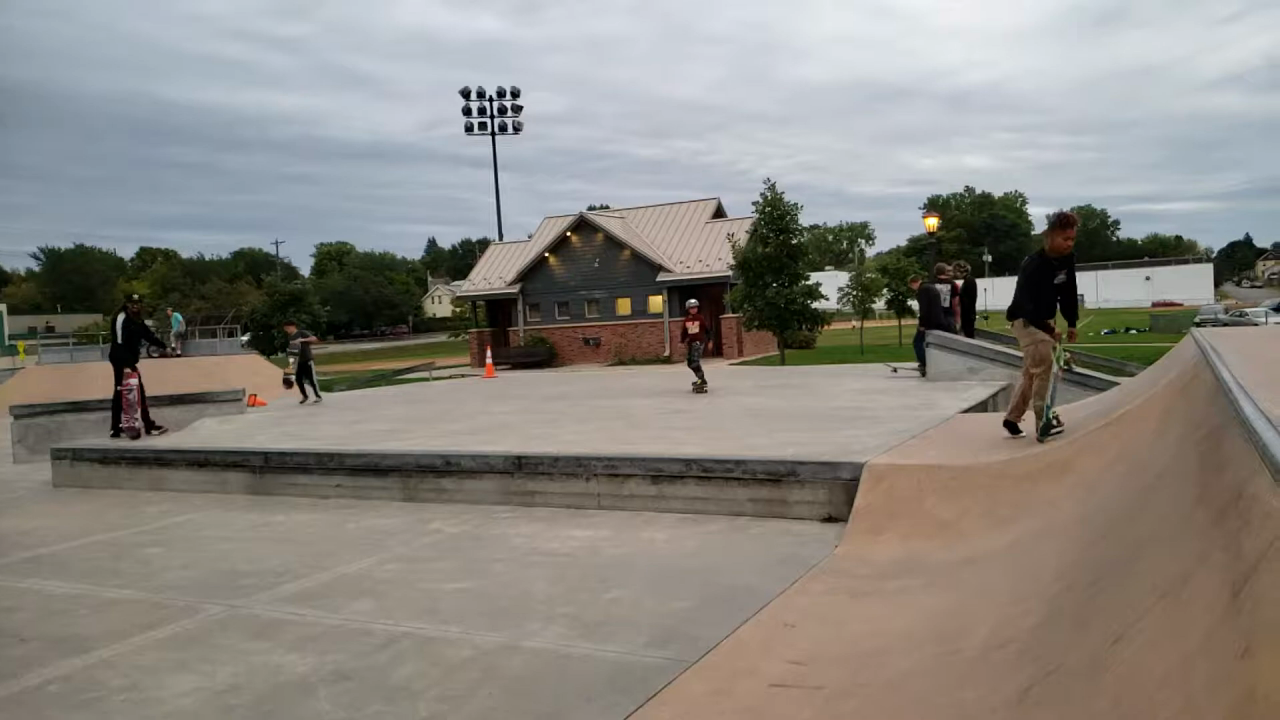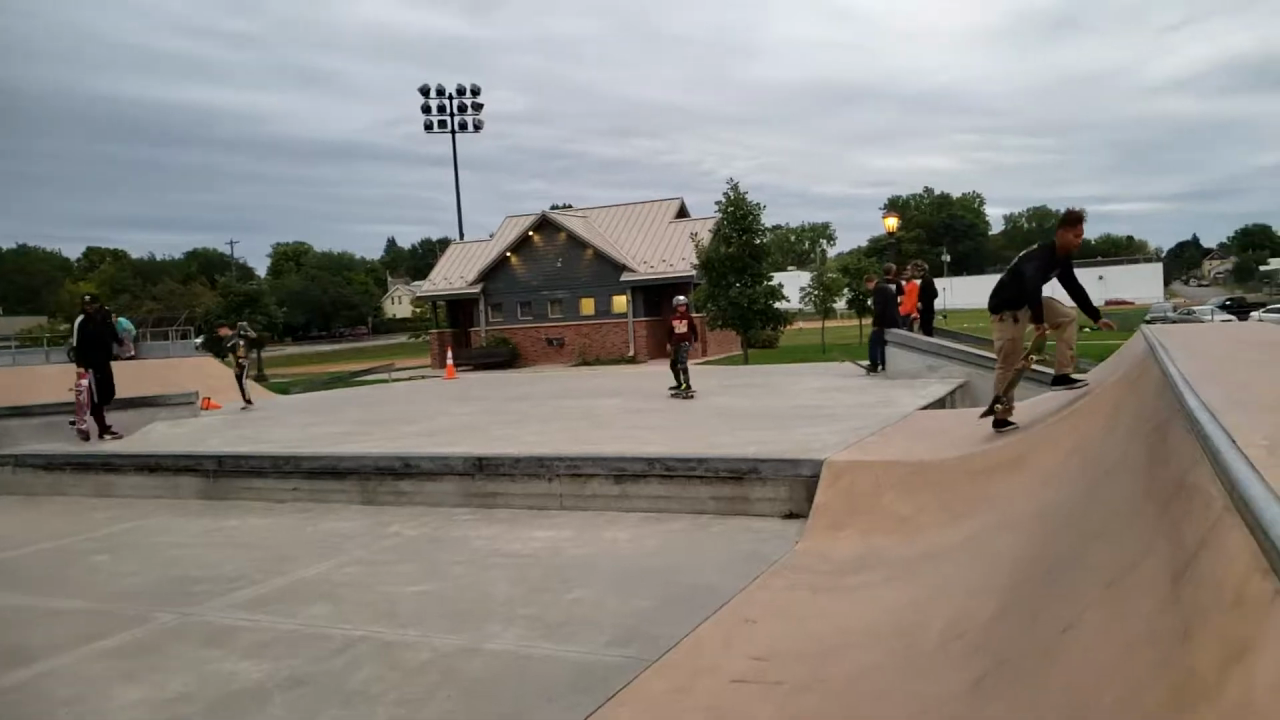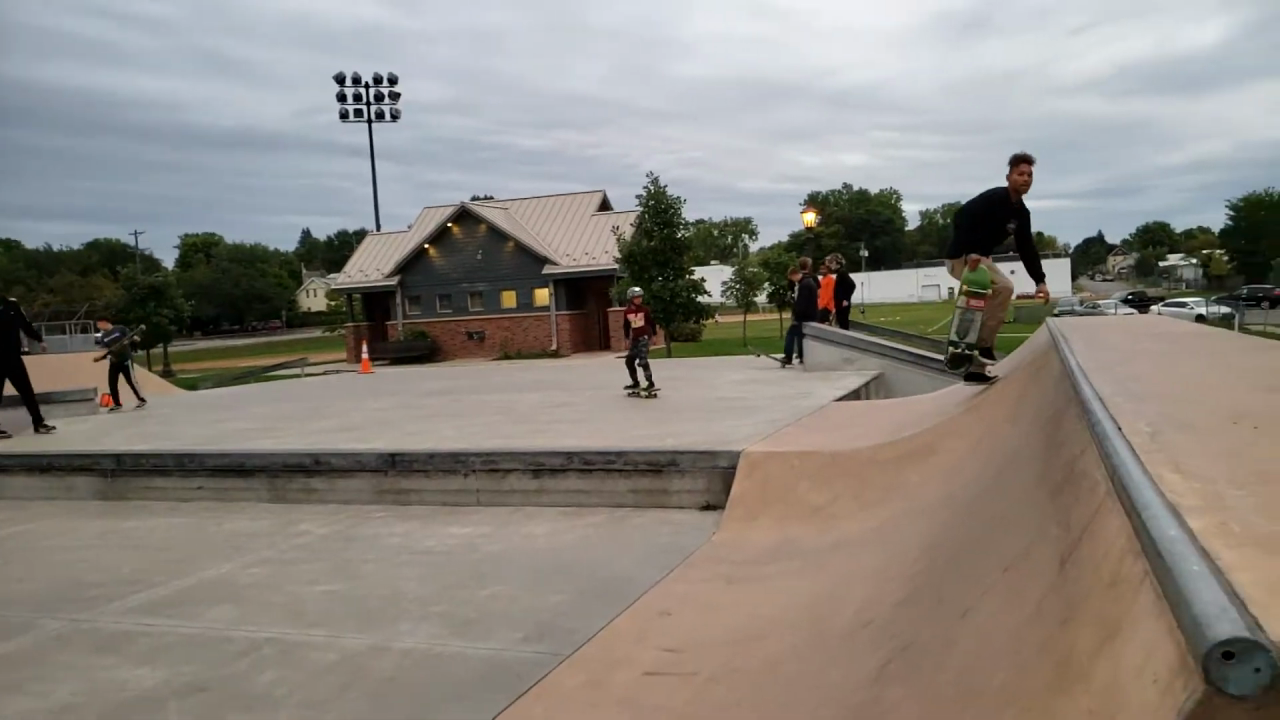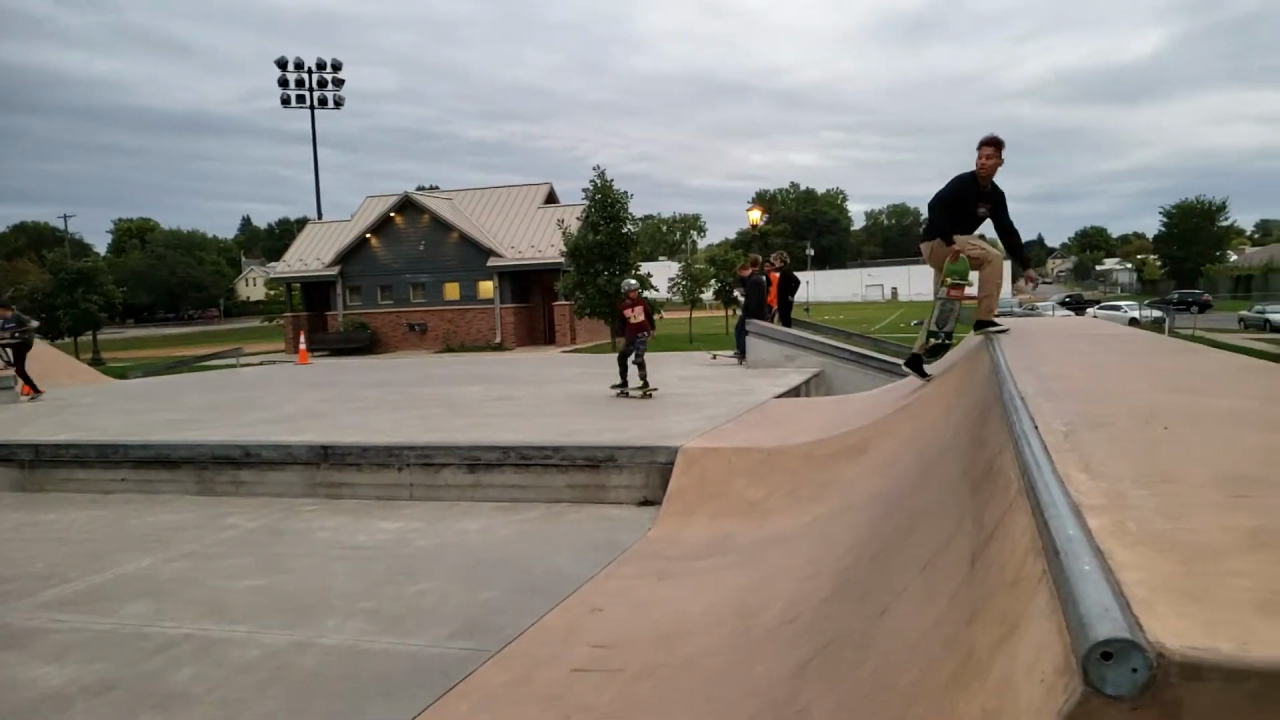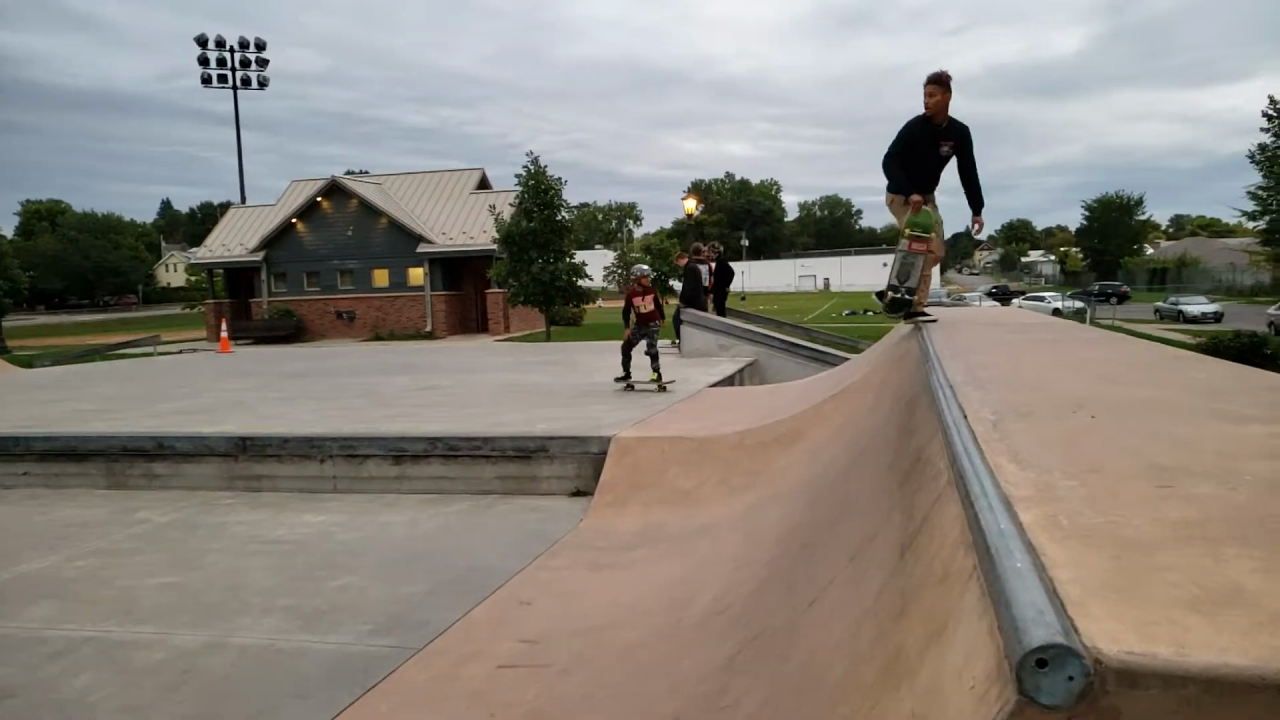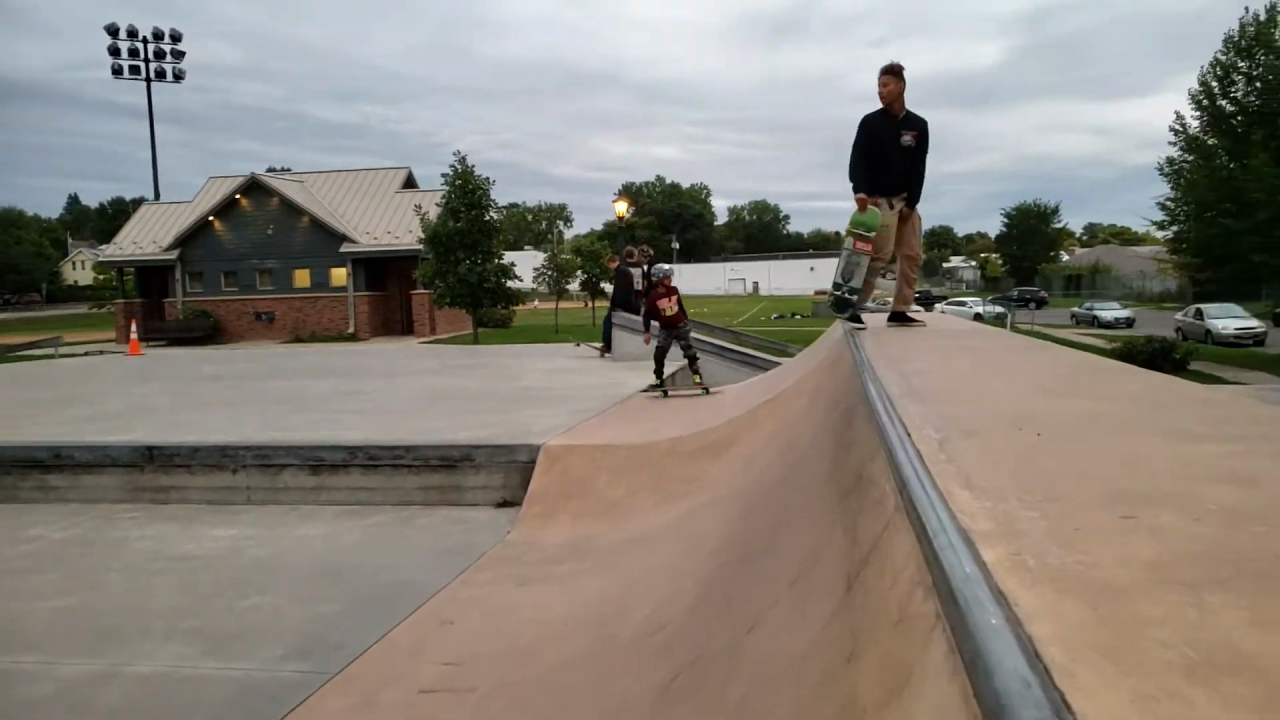
dt=0.4s
person 1, frame 1
left shoulder: (1068, 259)
right shoulder: (1033, 265)
left elbow: (1069, 292)
right elbow: (1023, 302)
left wrist: (1072, 323)
right wrist: (1049, 329)
left hip: (1047, 320)
right hip: (1026, 321)
left knee: (1031, 372)
right knee: (1043, 365)
left ankle: (1012, 418)
right ankle: (1043, 419)
person 1, frame 2
left shoulder: (1063, 257)
right shoulder: (1041, 256)
left elbow: (1074, 288)
right elbow: (1029, 284)
left wrist: (1096, 317)
right wrist: (1037, 320)
left hip: (1028, 303)
right hip: (1006, 307)
left knee: (1068, 317)
right knee: (1008, 363)
left ankle: (1063, 375)
right ankle: (1001, 416)
person 1, frame 3
left shoulder: (1022, 213)
right shoulder: (992, 198)
left elbow: (1027, 249)
right elbow: (961, 217)
left wrist: (1040, 281)
right wrist: (969, 252)
left hip: (981, 258)
right hip: (961, 257)
left knee: (997, 307)
right knee: (1004, 287)
left ankle: (973, 369)
right ankle: (984, 344)
person 1, frame 4
left shoulder: (995, 195)
right shoulder: (963, 183)
left elbow: (1007, 231)
right elbow: (935, 207)
left wrist: (1024, 265)
right wrist: (949, 242)
left hip: (947, 245)
right hip: (937, 241)
right knee: (991, 257)
left ankle: (917, 356)
right ankle: (984, 319)
person 1, frame 5
left shoulder: (960, 132)
right shoulder: (914, 127)
left elbow: (968, 172)
right elbow: (889, 162)
left wrist: (977, 211)
right wrist: (910, 194)
left hip: (926, 196)
right hip: (903, 196)
left knee: (934, 251)
right knee: (926, 248)
right ankle: (912, 308)
person 1, frame 6
left shoulder: (919, 125)
right shoulder: (871, 122)
left elbow: (919, 168)
right elbow: (857, 159)
left wrist: (911, 203)
right wrist: (860, 190)
left hip: (905, 199)
right hip: (876, 199)
left knee: (912, 256)
right knee: (879, 256)
left ankle: (900, 311)
right ankle: (852, 308)
